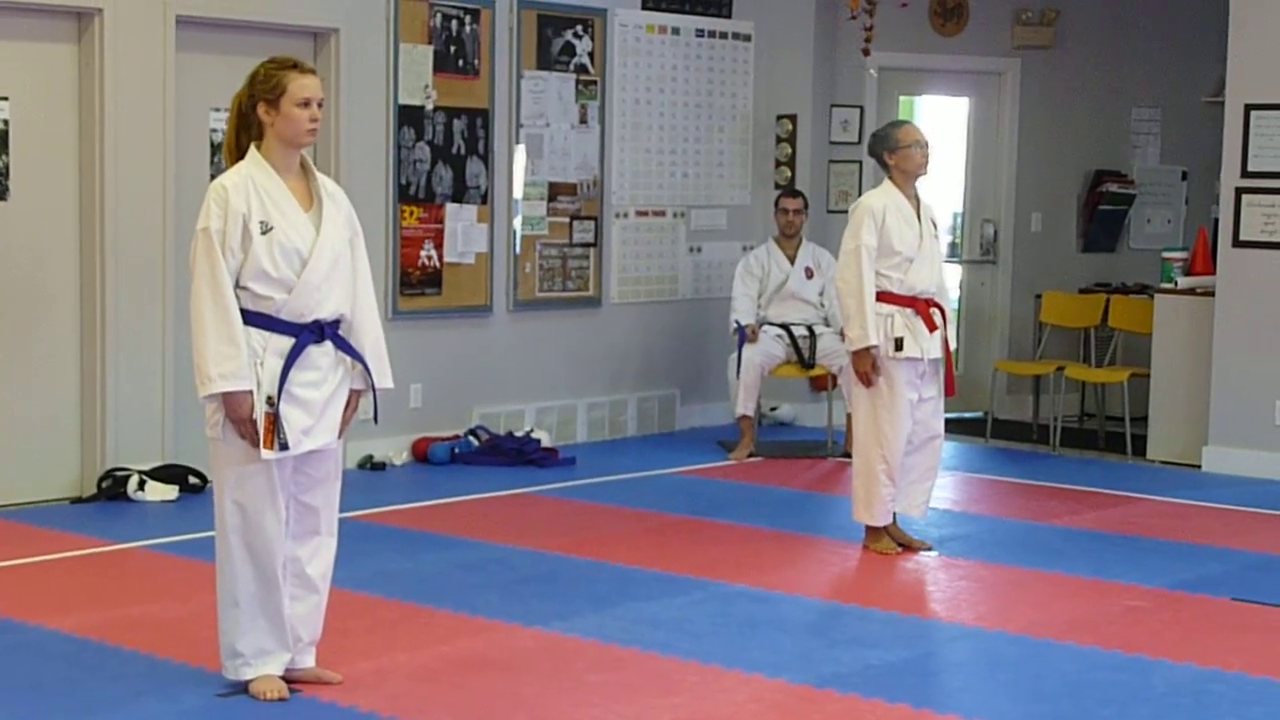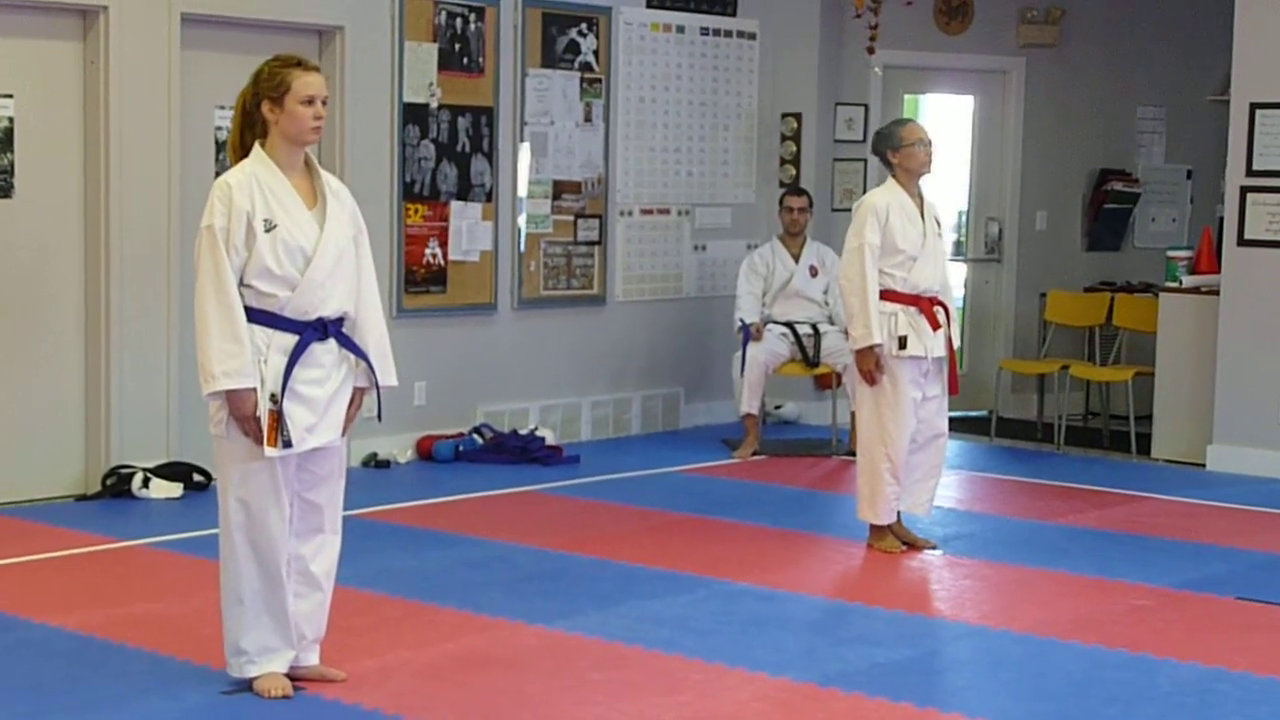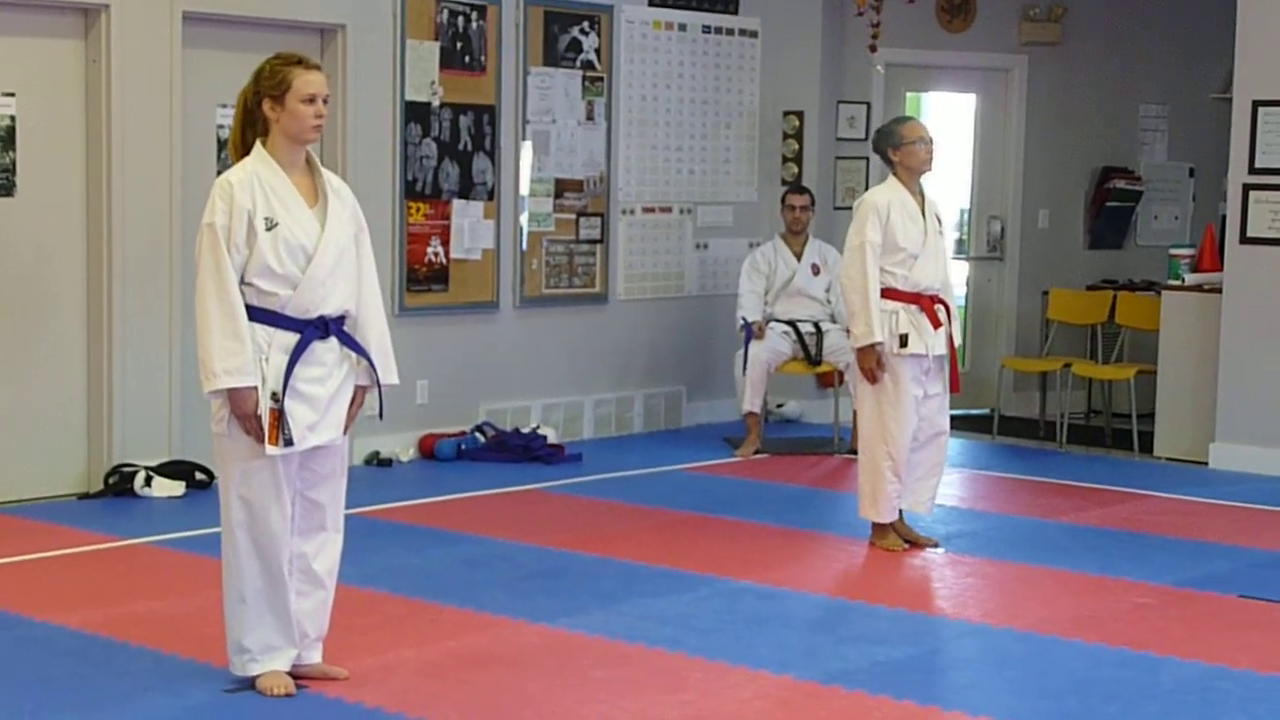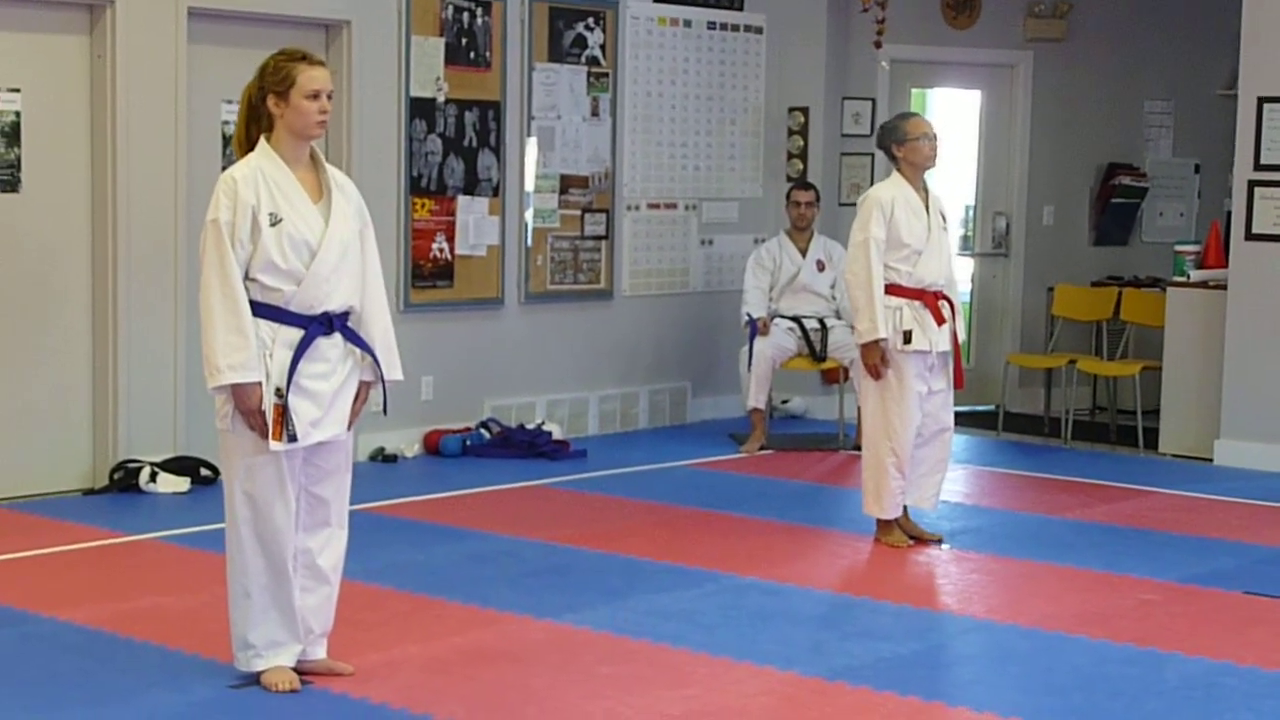
dt=0.1s
person 1, frame 1
left shoulder: (332, 196)
right shoulder: (232, 193)
left elbow: (355, 288)
right elbow: (215, 294)
left wrist: (356, 375)
right wrist: (232, 386)
left hip: (320, 372)
right hip: (260, 370)
left knee: (312, 519)
right knee: (256, 519)
left ankle: (295, 650)
right ankle: (255, 658)
person 1, frame 2
left shoulder: (335, 194)
right shoulder: (237, 190)
left elbow: (359, 286)
right elbow: (218, 293)
left wrist: (360, 372)
right wrist: (236, 383)
left hip: (323, 370)
right hip: (264, 367)
left knee: (316, 517)
right knee: (259, 517)
left ankle: (299, 649)
right ankle: (259, 656)
person 1, frame 3
left shoulder: (337, 192)
right shoulder: (238, 189)
left elbow: (360, 284)
right elbow: (220, 291)
left wrist: (362, 371)
right wrist: (238, 382)
left hip: (326, 368)
right hip: (266, 366)
left knee: (319, 515)
right knee: (263, 515)
left ankle: (303, 646)
right ankle: (263, 654)
person 1, frame 4
left shoulder: (342, 189)
right shoulder: (242, 184)
left elbow: (365, 280)
right elbow: (223, 287)
left wrist: (366, 366)
right wrist: (242, 377)
left hip: (330, 365)
right hip: (269, 361)
left knee: (323, 511)
right knee: (267, 511)
left ankle: (307, 642)
right ankle: (267, 650)
person 2, frame 1
left shoulder: (925, 209)
right shoulder: (872, 206)
right elbow: (853, 277)
left wrist: (943, 334)
right wrist: (862, 343)
left hip: (925, 332)
right hip: (889, 331)
left knee: (925, 432)
right knee: (885, 432)
left ankle: (894, 521)
right ankle: (875, 527)
person 2, frame 2
left shoulder: (929, 208)
right shoulder: (876, 205)
right elbow: (857, 276)
left wrist: (946, 332)
right wrist: (866, 341)
left hip: (929, 331)
right hip: (893, 330)
left knee: (929, 430)
right knee: (889, 430)
left ankle: (898, 520)
right ankle: (879, 526)
person 2, frame 3
left shoulder: (930, 206)
right shoulder: (876, 203)
right elbow: (858, 274)
left wrist: (948, 330)
right wrist: (867, 340)
left hip: (930, 329)
right hip: (894, 328)
left knee: (931, 428)
right knee: (891, 428)
left ankle: (901, 518)
right ankle: (881, 524)
person 2, frame 4
left shoulder: (934, 202)
right shoulder: (881, 199)
right elbow: (862, 270)
left wrist: (952, 326)
right wrist: (871, 336)
left hip: (934, 325)
right hip: (898, 324)
left knee: (935, 424)
right knee: (894, 425)
left ankle: (905, 514)
right ankle: (886, 521)
person 3, frame 1
left shoulder: (822, 258)
right shoulder: (756, 259)
left elbow: (835, 300)
right elbow: (743, 299)
right wrist: (747, 324)
left hip: (815, 333)
right hip: (773, 333)
right knee: (747, 358)
left ankle: (854, 437)
right ankle: (747, 438)
person 3, frame 2
left shoulder: (826, 257)
right shoulder: (760, 257)
left elbow: (840, 299)
right elbow: (748, 297)
right wrist: (752, 322)
left hip: (819, 331)
right hip: (778, 331)
right knee: (751, 357)
left ankle: (858, 436)
right ankle: (751, 436)
person 3, frame 3
left shoulder: (829, 255)
right shoulder: (762, 256)
left elbow: (842, 297)
right elbow: (750, 295)
right wrist: (754, 321)
left hip: (822, 330)
right hip: (780, 330)
right knee: (753, 356)
left ankle: (860, 434)
right ankle: (753, 434)
person 3, frame 4
left shoulder: (833, 251)
right shoulder: (767, 252)
left elbow: (847, 293)
right elbow: (755, 291)
right wrist: (759, 316)
left hip: (827, 326)
right hip: (784, 326)
right knee: (758, 351)
left ankle: (864, 430)
right ankle: (758, 431)
